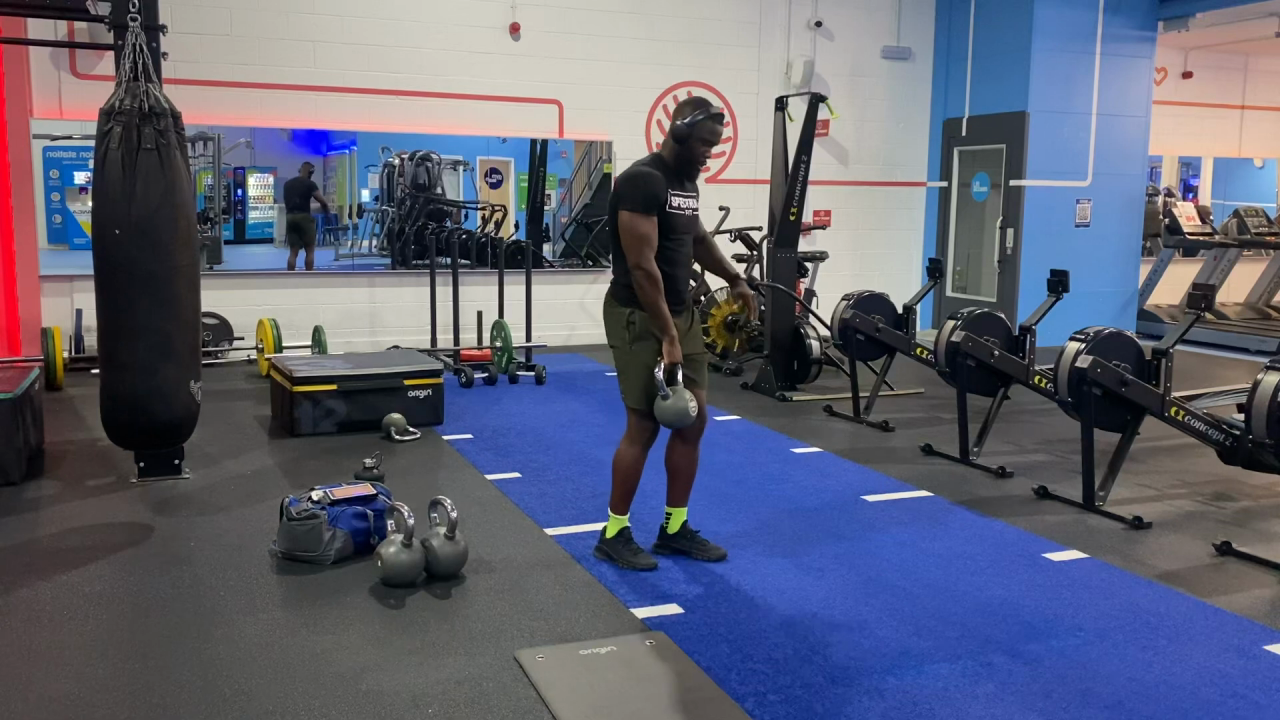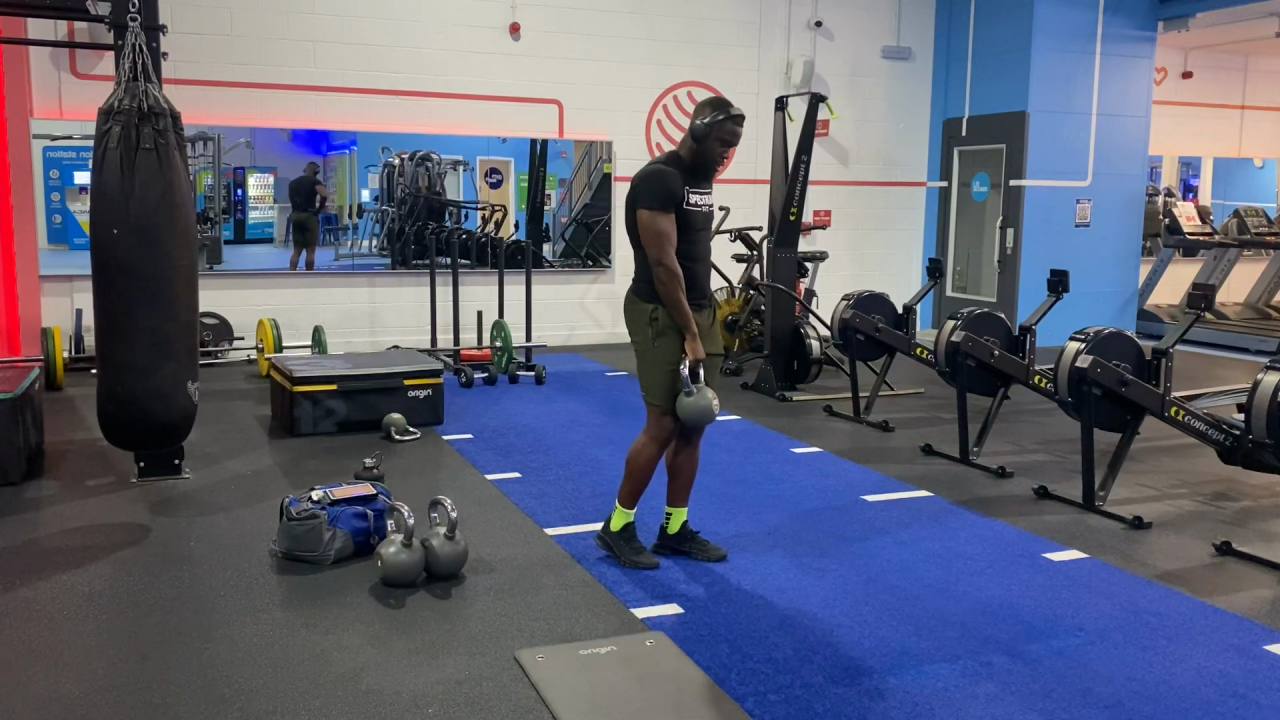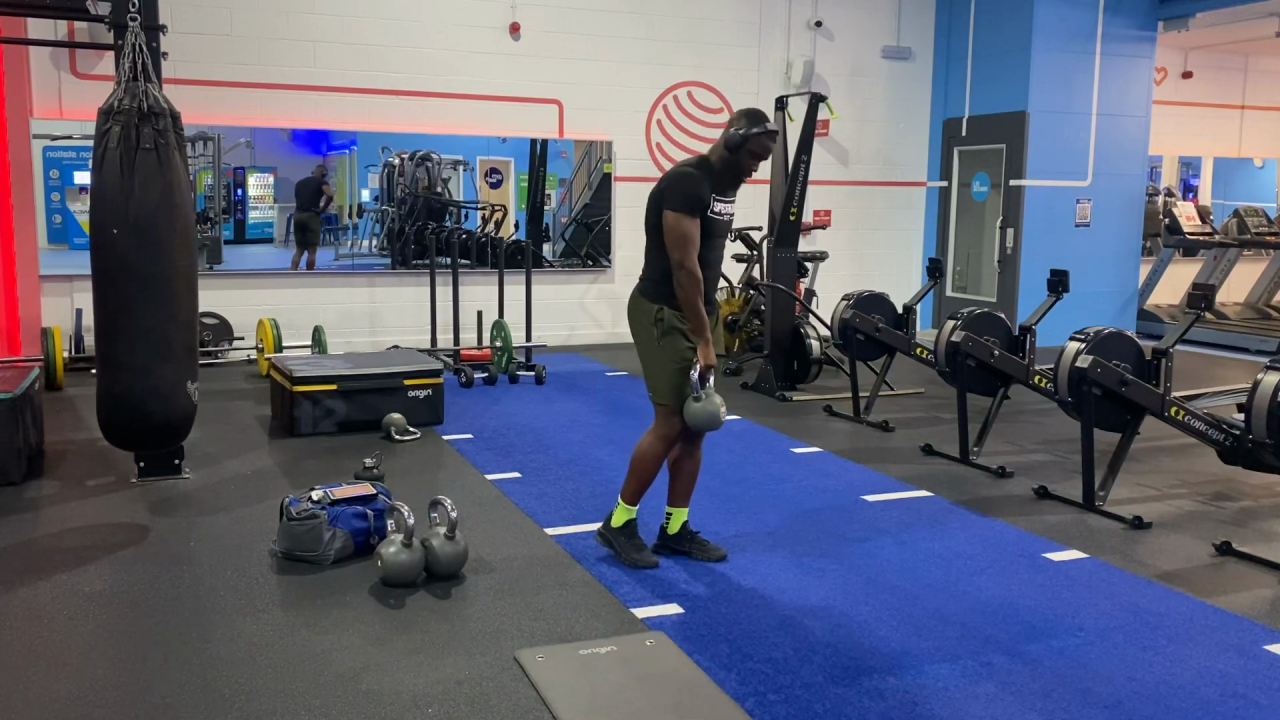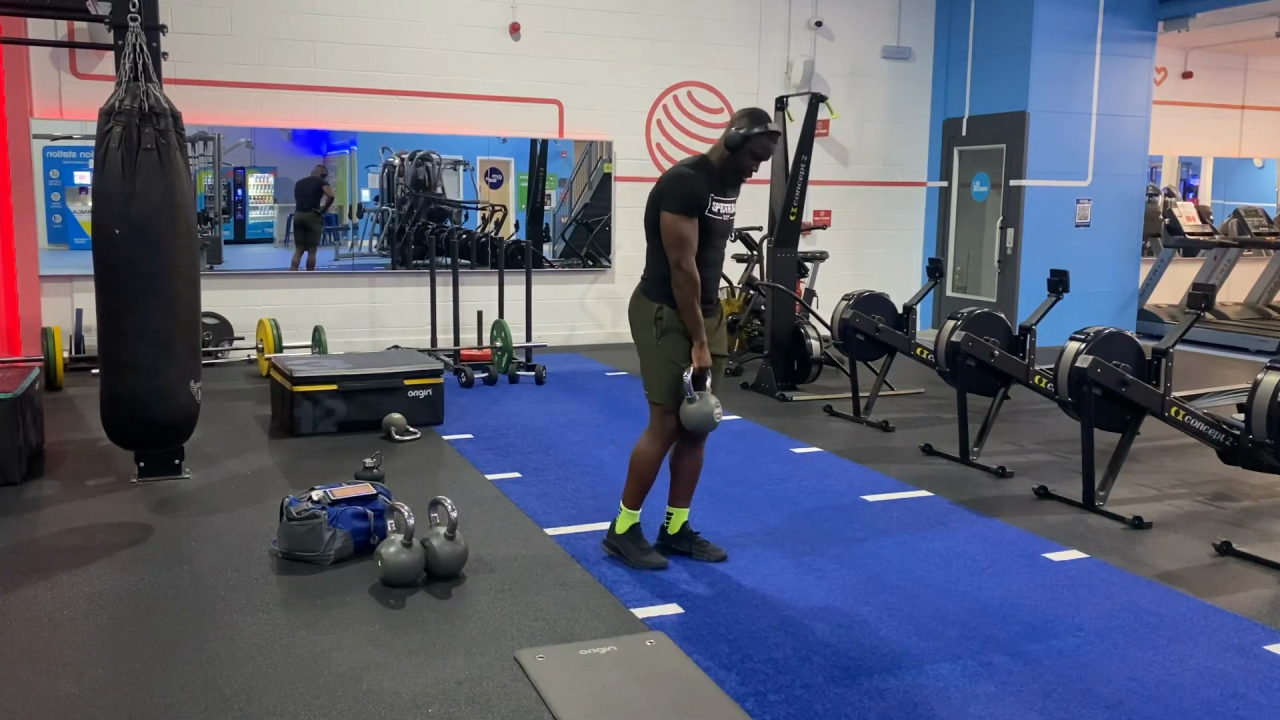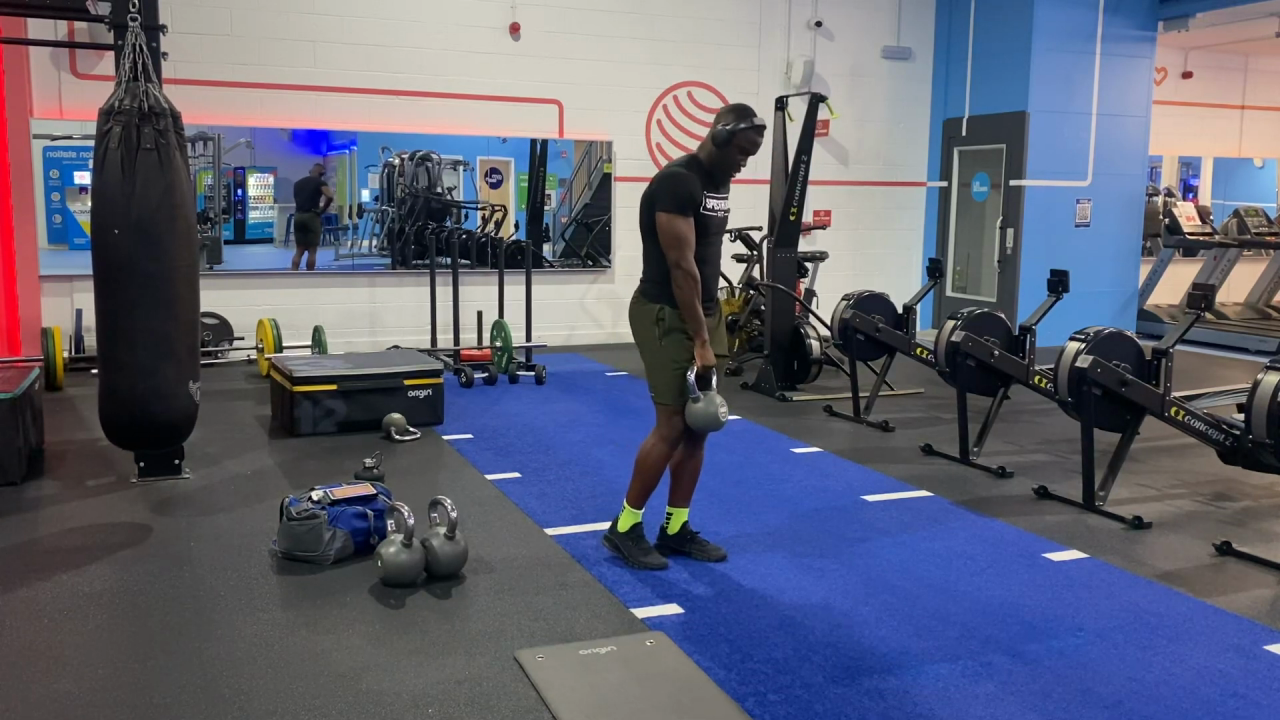
dt=0.7s
person 1, frame 1
left shoulder: (686, 181)
right shoulder: (641, 181)
right elbow: (641, 267)
left wrist: (735, 278)
right wrist: (666, 337)
left hip: (682, 312)
right hip: (639, 318)
left knee: (694, 420)
right knee: (643, 427)
left ankle: (674, 528)
right ankle: (615, 532)
person 1, frame 2
left shoulder: (702, 178)
right shoulder: (658, 179)
right elbow: (663, 264)
right wrist: (688, 335)
left hip: (700, 310)
right hip: (660, 314)
left knee: (692, 424)
right knee: (663, 425)
left ankle: (675, 529)
right ankle: (618, 526)
person 1, frame 3
left shoulder: (726, 184)
right shoulder: (686, 182)
right elbow: (684, 266)
left wrist: (706, 332)
right wrist: (703, 341)
left hip: (698, 310)
right hip: (663, 311)
left knee: (695, 423)
right knee: (671, 423)
left ankle: (675, 528)
right ankle: (619, 522)
person 1, frame 4
left shoulder: (729, 185)
right shoulder: (684, 182)
right elbow: (682, 268)
left wrist: (708, 331)
right wrist: (698, 343)
left hip: (705, 310)
right hip: (664, 312)
right knee: (666, 423)
left ankle: (676, 528)
right ankle: (623, 528)
person 1, frame 5
left shoulder: (719, 183)
right shoulder: (676, 182)
right elbow: (681, 266)
left wrist: (709, 330)
right wrist: (700, 342)
left hip: (705, 312)
right hip: (666, 315)
left knee: (698, 425)
right knee: (673, 424)
left ankle: (675, 528)
right ankle: (625, 527)
